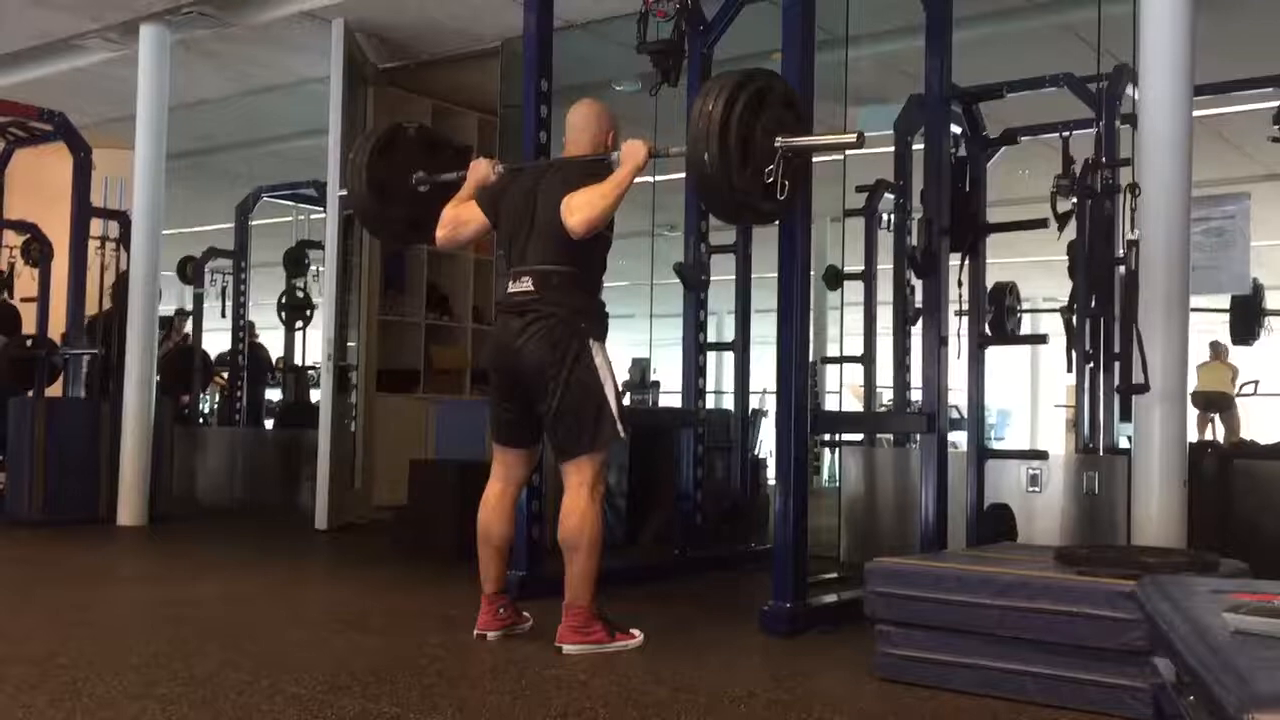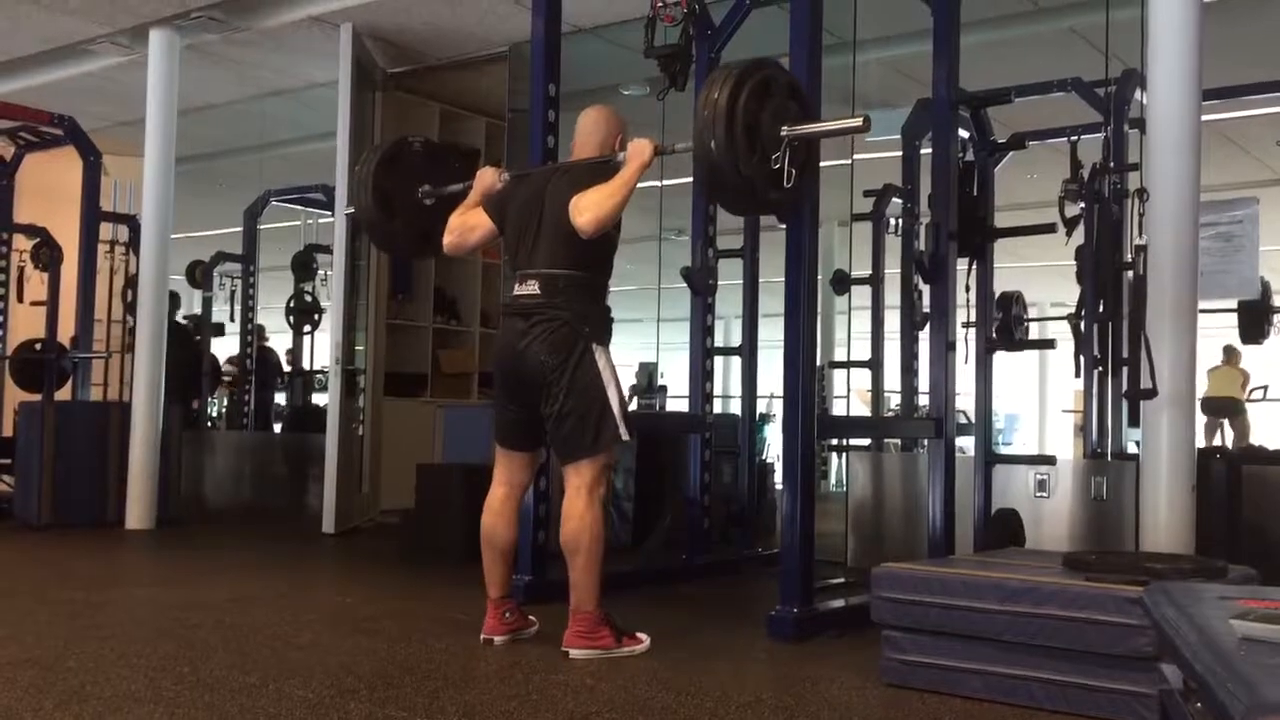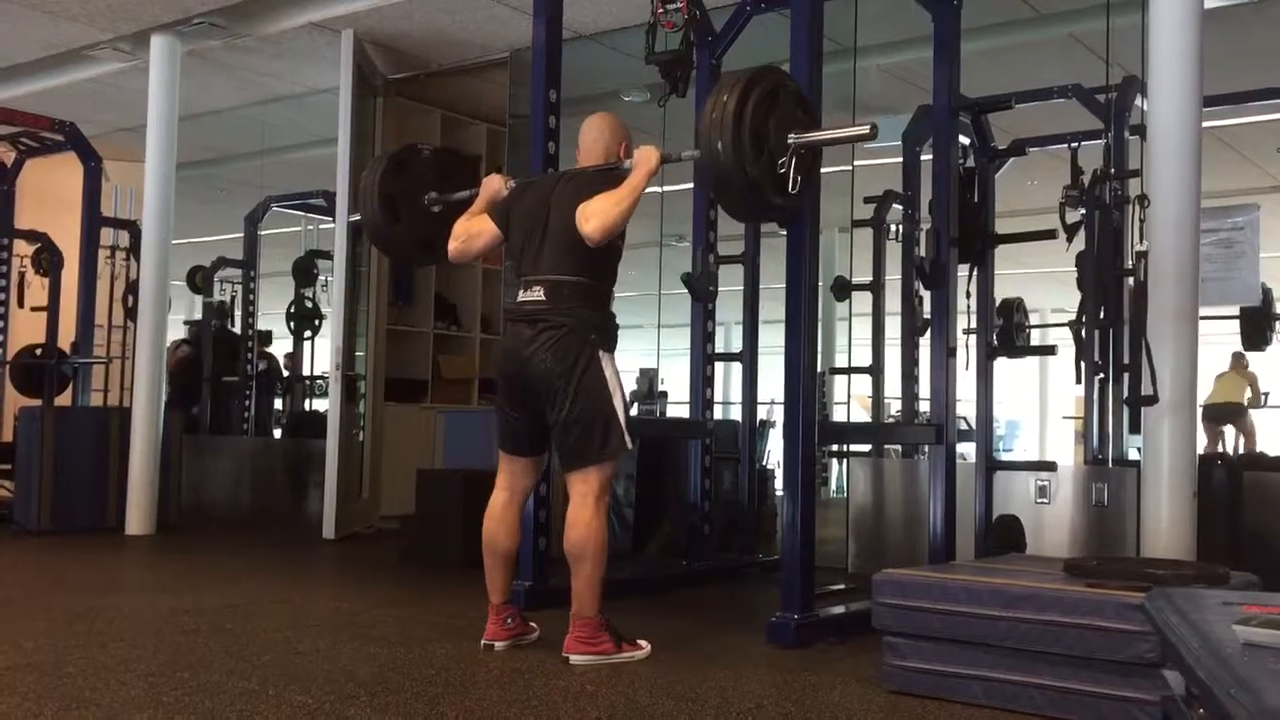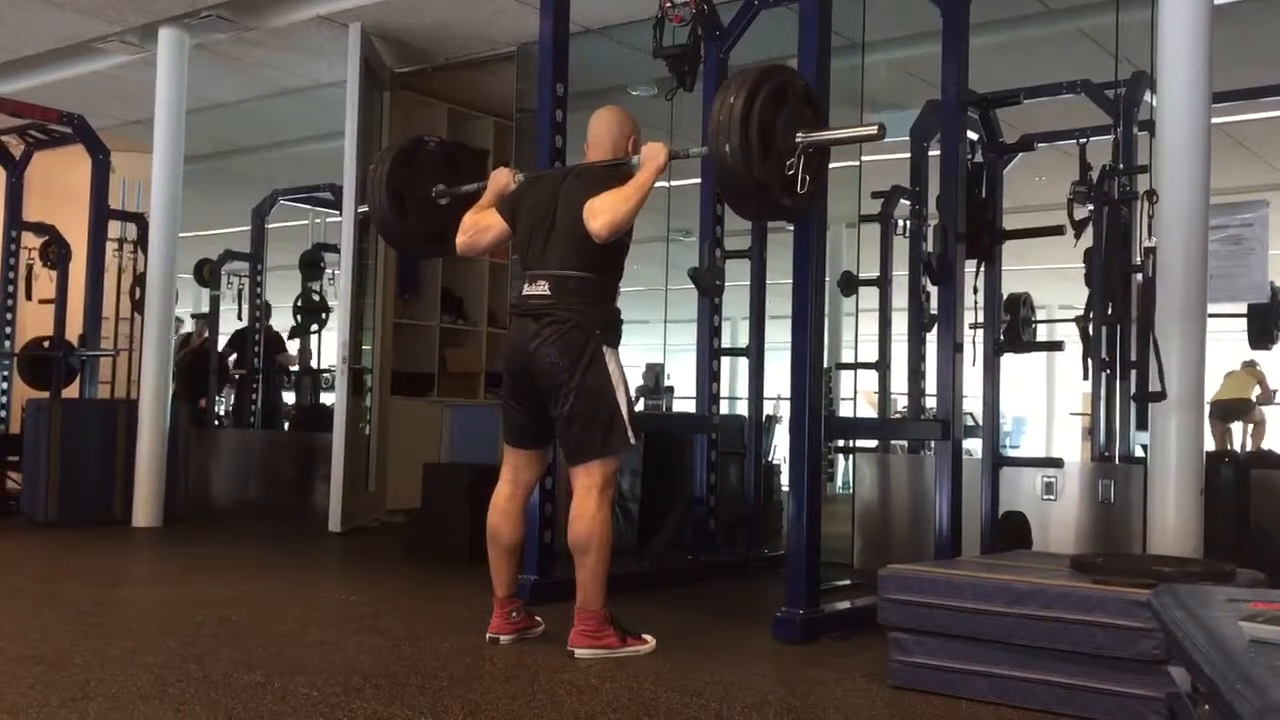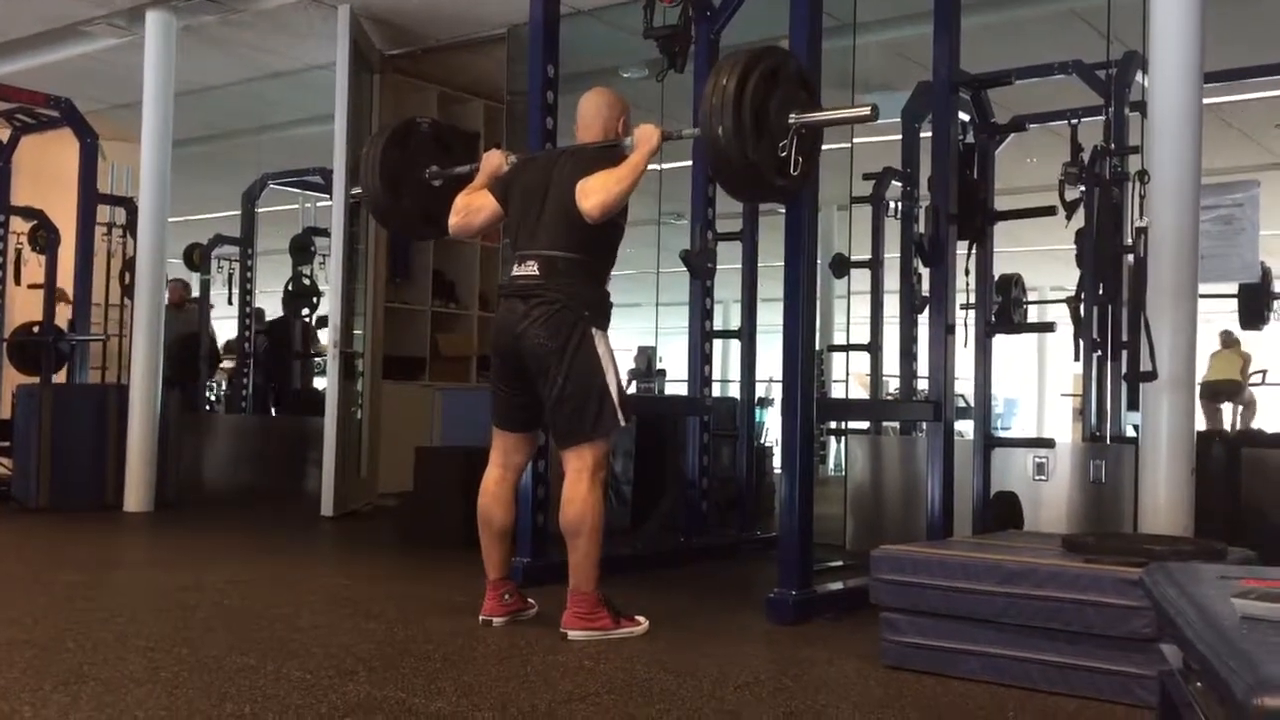
dt=0.7s
person 1, frame 1
left shoulder: (513, 181)
right shoulder: (594, 172)
left elbow: (447, 232)
right elbow: (578, 220)
left wrist: (473, 182)
right wrist: (629, 166)
left hip: (509, 334)
right hip: (563, 335)
left knee: (506, 474)
right knee: (584, 478)
left ankle: (493, 608)
right ankle: (580, 622)
person 1, frame 2
left shoulder: (522, 186)
right shoulder: (602, 175)
left elbow: (454, 238)
right elbow: (586, 219)
left wrist: (480, 190)
right wrist: (636, 166)
left hip: (514, 335)
right hip: (567, 337)
left knee: (508, 478)
right knee: (586, 480)
left ankle: (499, 613)
right ankle: (586, 626)
person 1, frame 3
left shoulder: (525, 193)
right shoulder: (608, 182)
left elbow: (459, 246)
right elbow: (594, 227)
left wrist: (486, 198)
right wrist: (643, 171)
left hip: (518, 341)
right hip: (573, 343)
left knee: (511, 482)
right knee: (590, 486)
left ankle: (500, 618)
right ankle: (587, 633)
person 1, frame 4
left shoulder: (535, 186)
right shoulder: (617, 177)
left elbow: (468, 240)
right elbow: (602, 223)
left wrist: (495, 191)
right wrist: (651, 168)
left hip: (524, 334)
right hip: (578, 337)
left knee: (516, 475)
right knee: (594, 480)
left ankle: (505, 612)
right ankle: (591, 626)
person 1, frame 5
left shoulder: (528, 167)
right shoulder: (609, 159)
left elbow: (460, 221)
right elbow: (594, 203)
left wrist: (487, 173)
right wrist: (644, 150)
left hip: (512, 317)
right hip: (566, 320)
left knee: (505, 460)
right knee: (585, 464)
left ankle: (498, 594)
right ankle: (585, 608)
